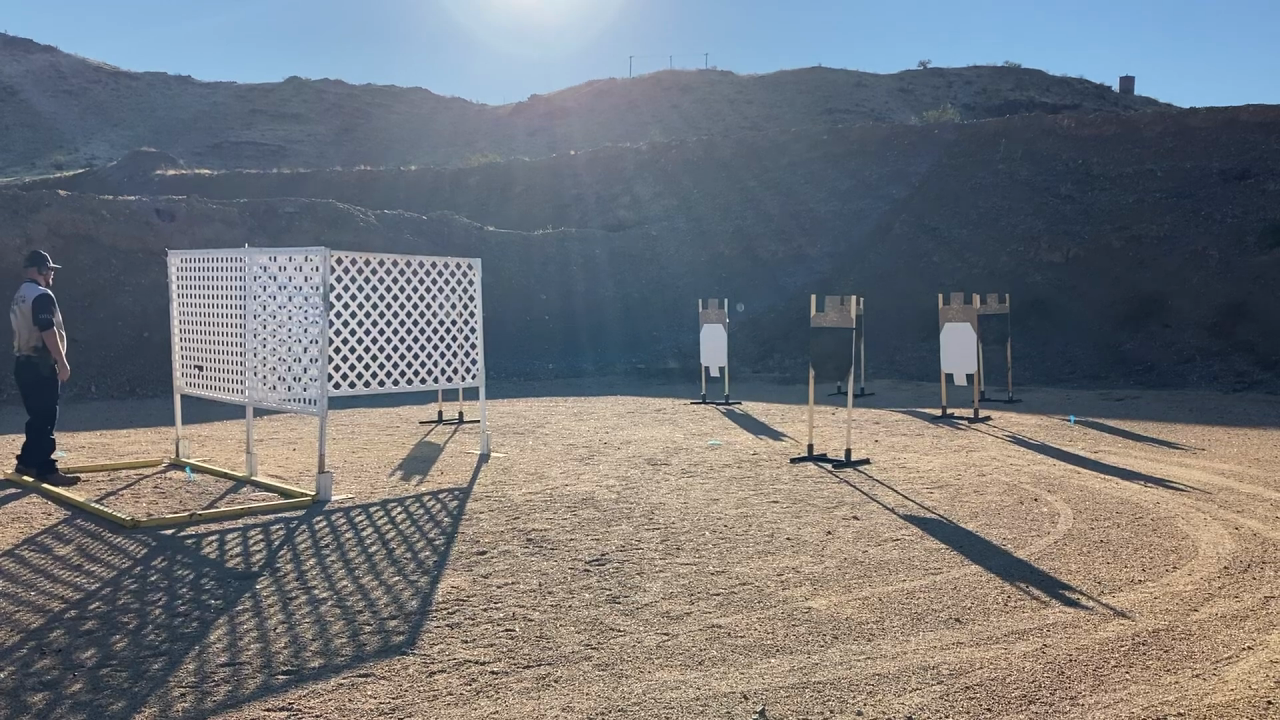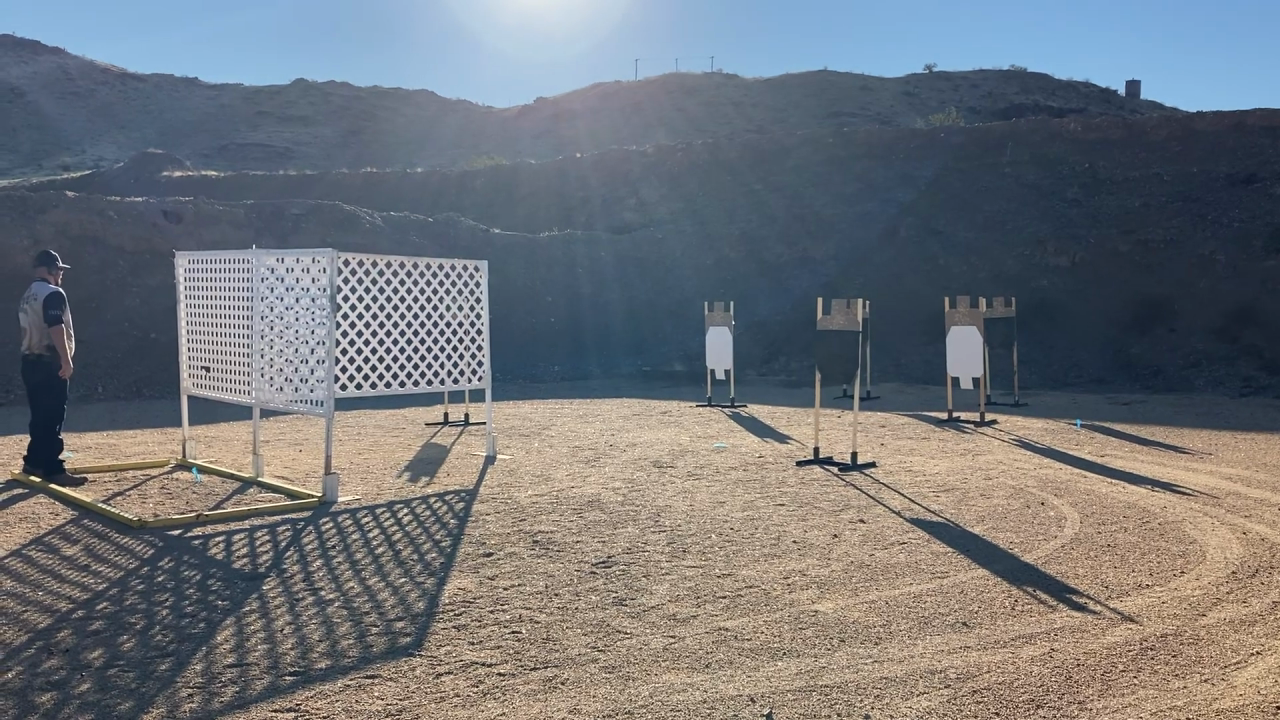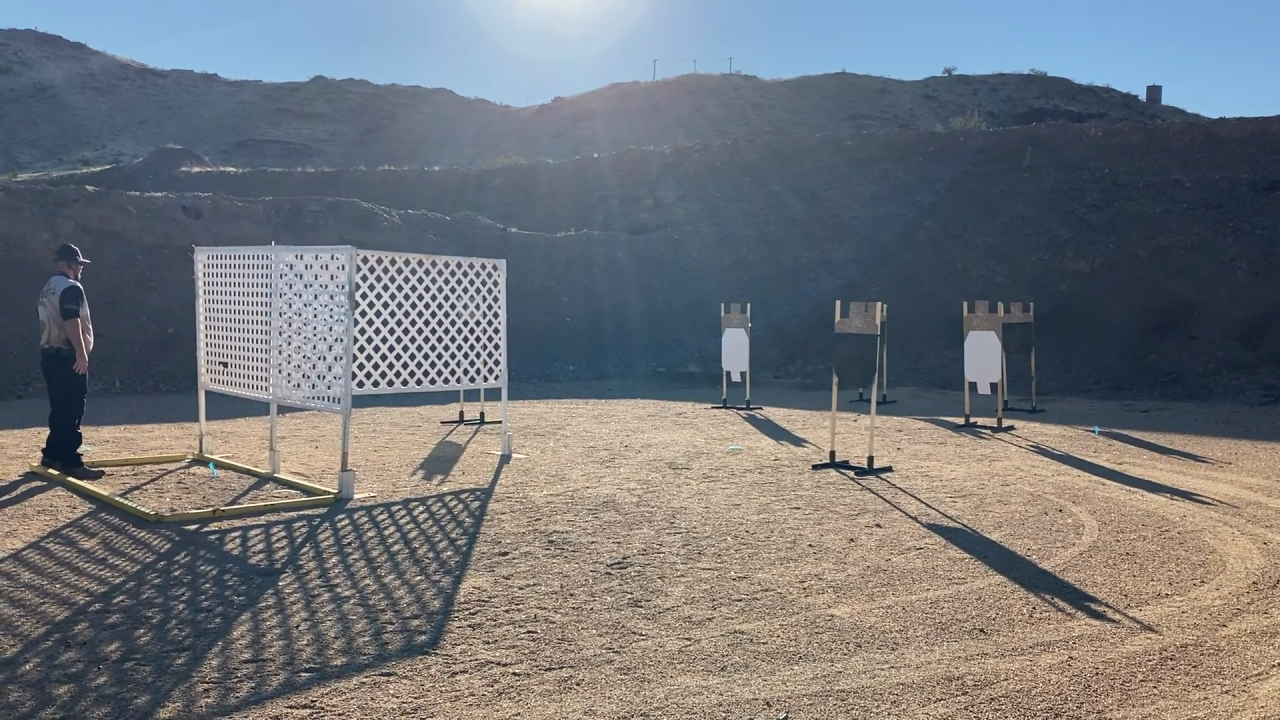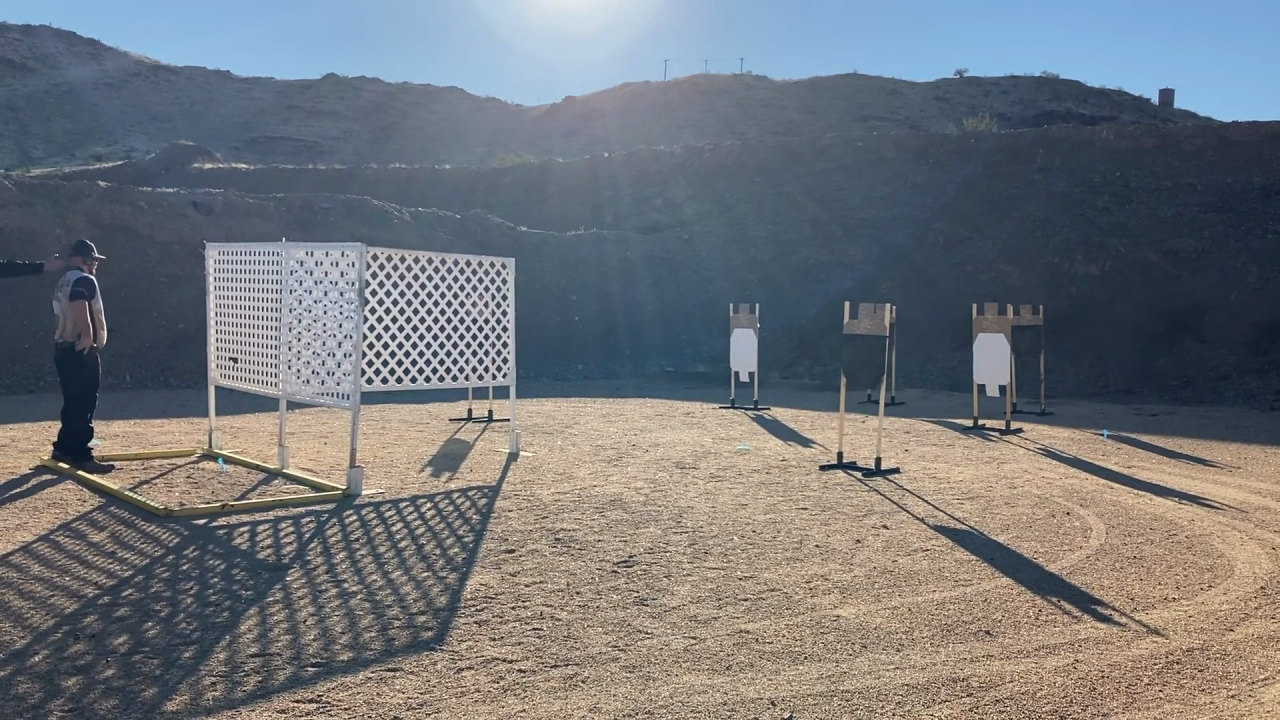
dt=1s
person 1, frame 1
left shoulder: (19, 296)
right shoulder: (42, 295)
right elbow: (48, 332)
right wrist: (62, 362)
left hip: (24, 363)
right hip: (40, 365)
left knee: (37, 417)
right knee: (45, 418)
left ankle: (27, 462)
right ankle: (45, 469)
person 1, frame 2
left shoulder: (28, 295)
right shoulder: (53, 293)
right elbow: (56, 328)
right wrist: (66, 360)
left hip: (31, 362)
right hip: (49, 363)
left knee: (40, 416)
right knee: (52, 417)
left ankle: (34, 462)
right ankle: (53, 469)
person 1, frame 3
left shoulder: (47, 288)
right shoulder: (71, 287)
right elbow: (72, 322)
right wrist: (81, 352)
left hip: (50, 355)
right hip: (68, 357)
left knee: (60, 409)
right knee: (71, 411)
left ankle: (52, 455)
right ankle: (70, 462)
person 1, frame 4
left shoulder: (63, 283)
right shoulder: (84, 280)
right elbow: (78, 302)
right wrist: (87, 334)
left hip: (64, 349)
right hip: (82, 351)
left knee: (73, 403)
right knee: (84, 405)
left ankle: (63, 448)
right ankle: (81, 456)
